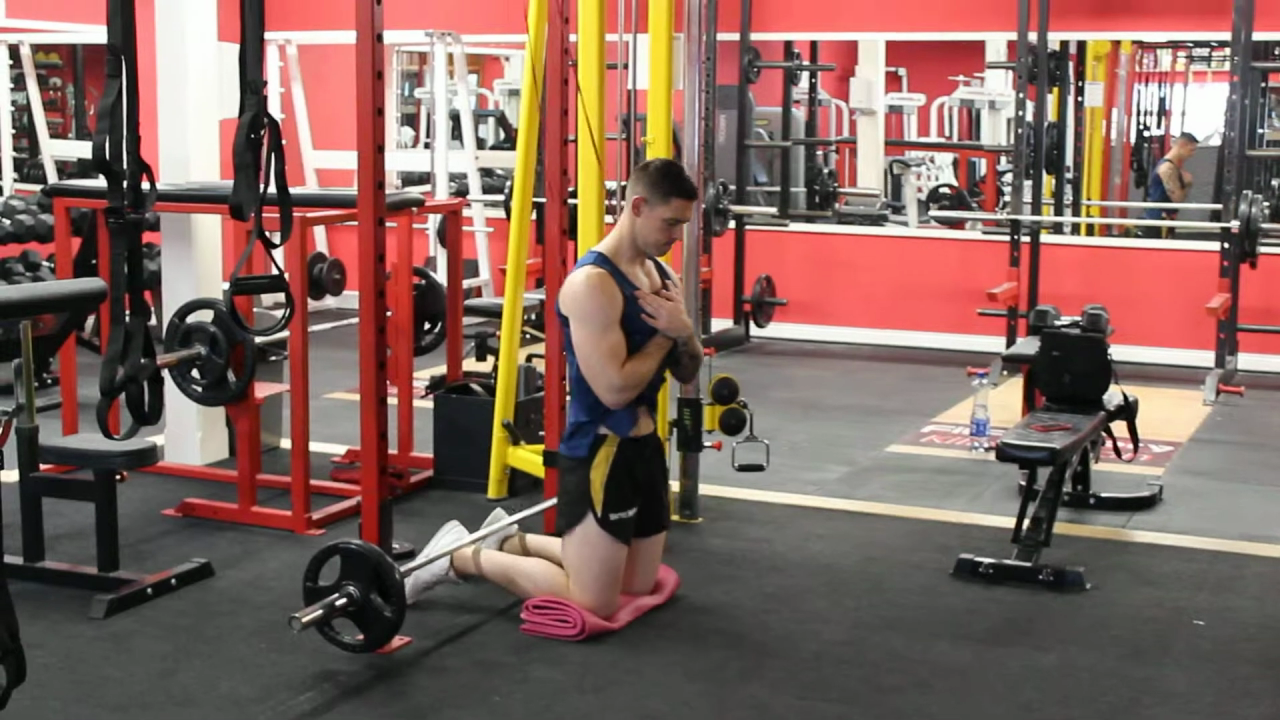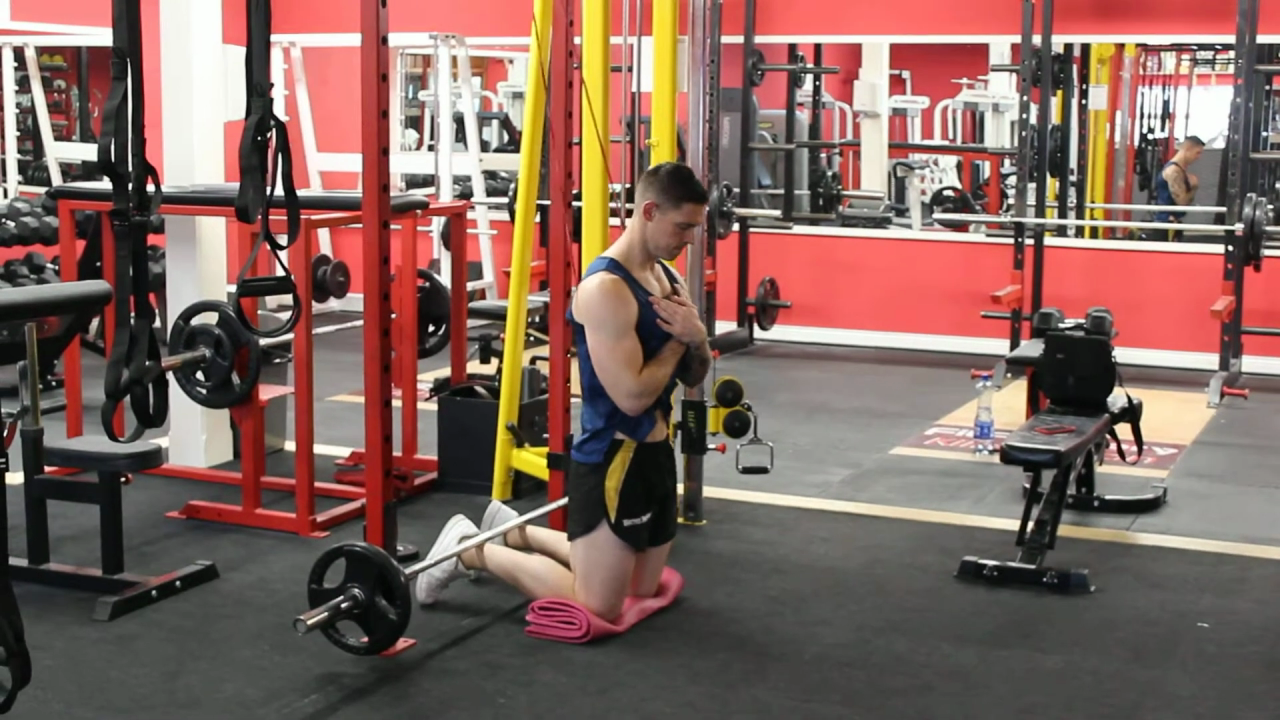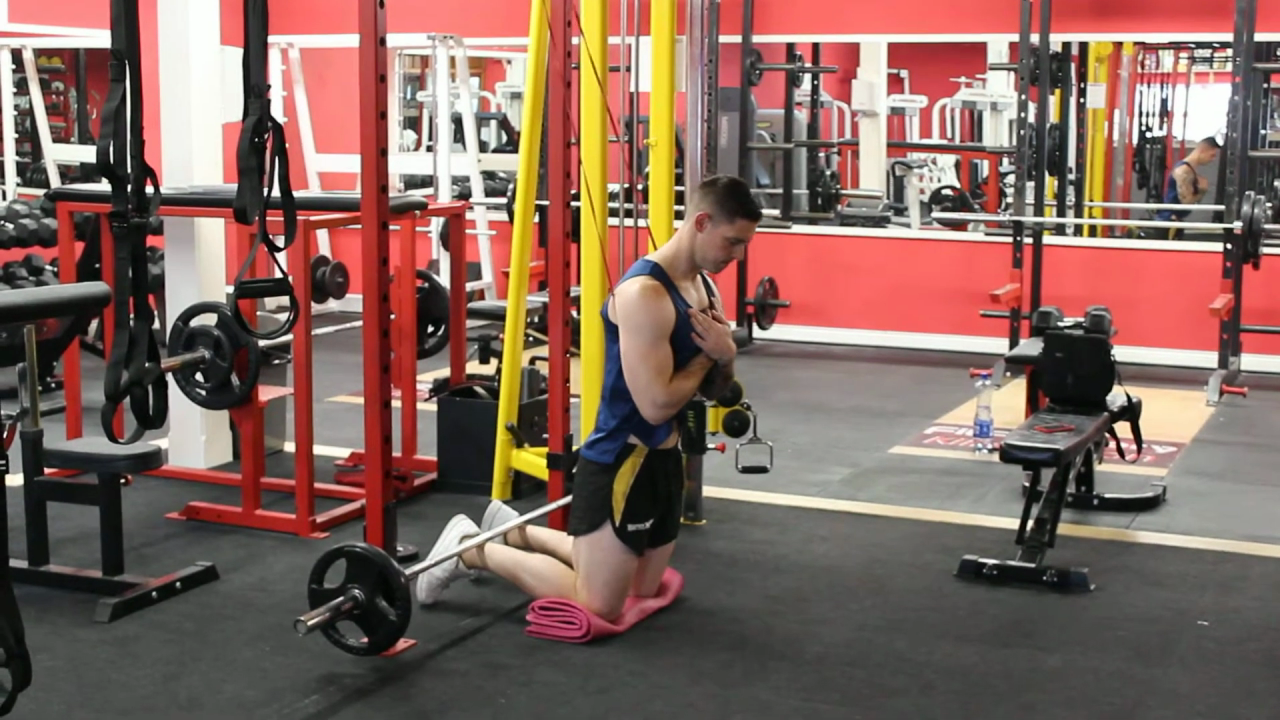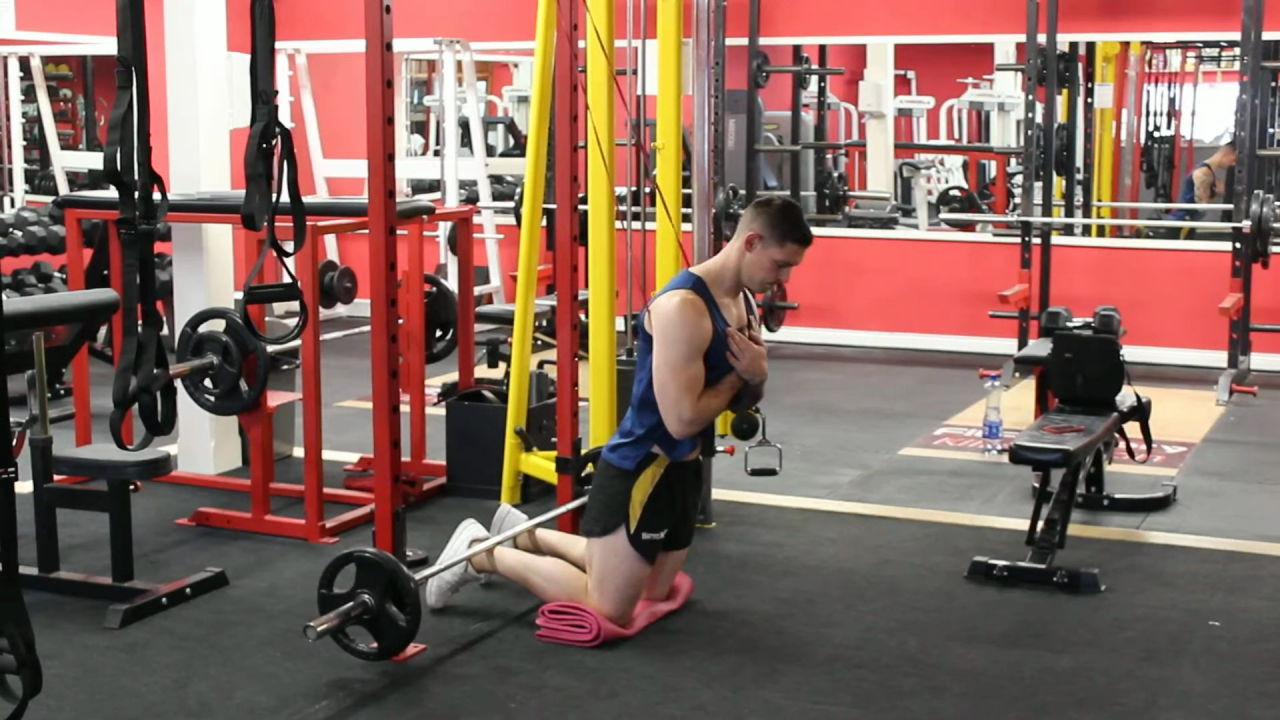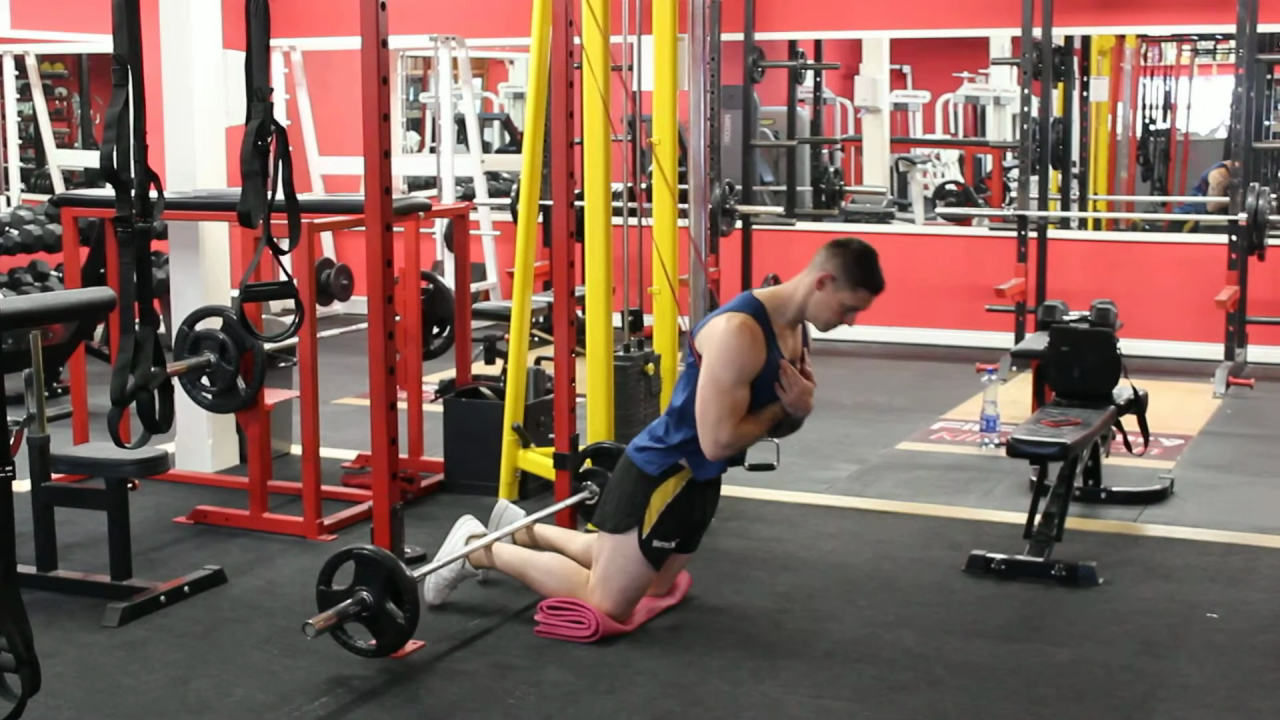
dt=1s
person 1, frame 1
left shoulder: (662, 274)
right shoulder: (592, 283)
left elbow: (687, 372)
right elbow: (615, 389)
left wrist: (685, 332)
right wrist: (664, 333)
left hip: (644, 445)
right hip: (600, 453)
left knee: (639, 587)
right knee: (594, 606)
left ankle: (513, 541)
right ankle: (462, 555)
person 1, frame 2
left shoulder: (668, 279)
right shoulder: (605, 288)
left elbow: (693, 376)
right elbow: (632, 395)
left wrist: (697, 337)
right wrist: (679, 338)
left hip: (655, 450)
right hip: (613, 459)
left knee: (641, 589)
right knee: (597, 607)
left ankle: (513, 531)
right ankle: (470, 550)
person 1, frame 3
left shoulder: (703, 286)
right shoulder: (644, 293)
left elbow: (712, 389)
right elbow: (656, 404)
left wrist: (726, 354)
right wrist: (708, 353)
left hip: (663, 458)
right hip: (621, 463)
left knee: (643, 587)
right knee: (598, 607)
left ankle: (512, 531)
right ankle: (471, 548)
person 1, frame 4
left shoulder: (743, 302)
right shoulder: (683, 307)
left elbow: (743, 401)
right elbow: (682, 419)
left wrist: (756, 375)
right wrist: (738, 373)
left hip: (681, 467)
right hip: (641, 470)
left knee: (652, 592)
right knee: (608, 610)
left ankle: (524, 534)
right ankle: (481, 553)
person 1, frame 5
left shoulder: (795, 327)
right shoulder: (739, 331)
left elbow: (774, 422)
right elbow: (718, 441)
left wrist: (799, 407)
right wrist: (781, 404)
left hip: (697, 479)
right hip: (661, 476)
left knee: (650, 586)
right knee: (606, 605)
left ankle: (522, 530)
right ankle: (480, 549)
